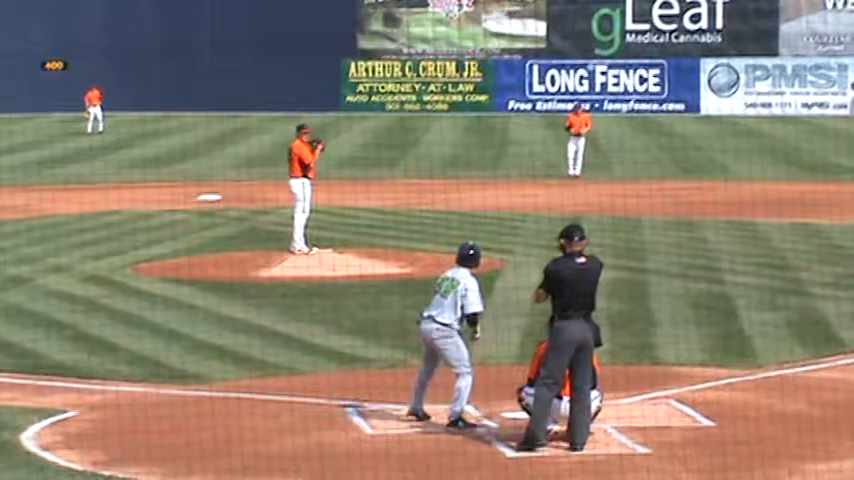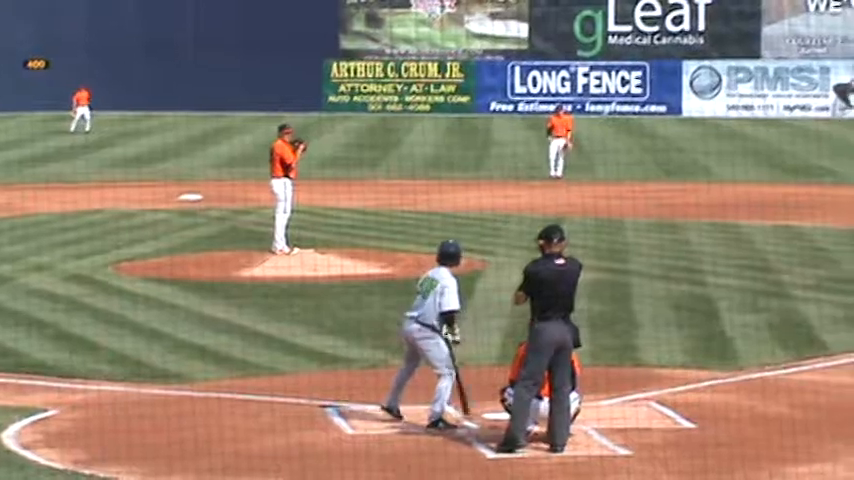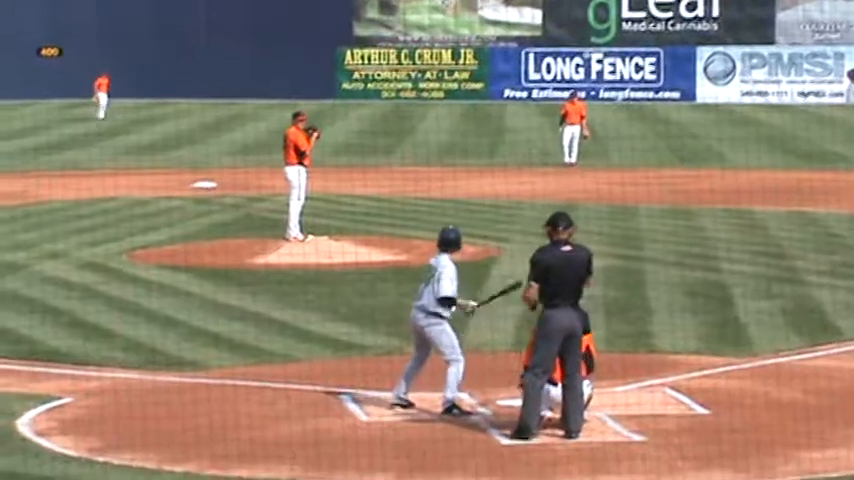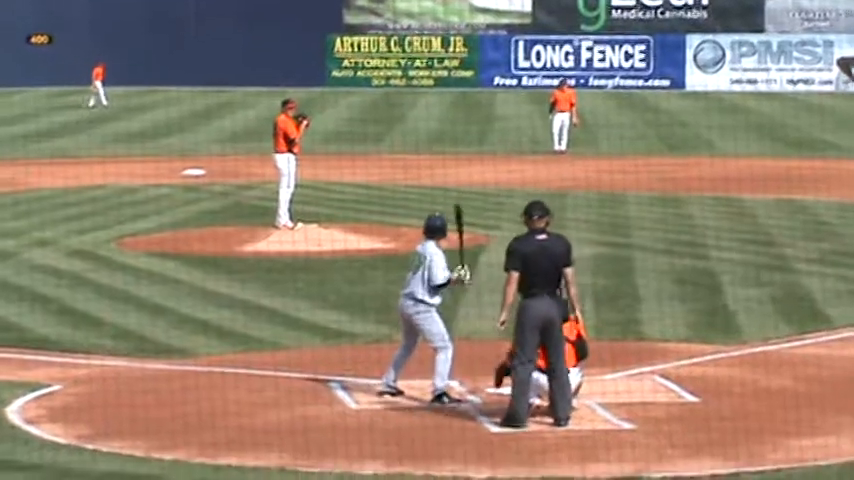
dt=0.3s
person 1, frame 1
left shoulder: (557, 266)
right shoulder: (595, 265)
left elbow: (539, 297)
left hip: (564, 328)
right hip: (587, 328)
left knee: (547, 383)
right knee: (582, 385)
left ankle: (535, 435)
right ankle: (579, 439)
person 1, frame 2
left shoulder: (536, 268)
right shoulder: (575, 267)
left elbow: (519, 299)
left hip: (543, 330)
right hip: (566, 329)
left knee: (527, 384)
right knee: (561, 387)
left ankle: (515, 437)
right ankle: (559, 440)
person 1, frame 3
left shoulder: (543, 255)
right shoulder: (584, 254)
left elbow: (530, 293)
left wrist: (532, 302)
left hip: (551, 317)
right hip: (575, 316)
left knee: (537, 372)
right knee: (573, 374)
left ankle: (528, 426)
right ankle: (573, 426)
person 1, frame 4
left shoulder: (518, 245)
right shoulder: (561, 243)
left elbow: (512, 281)
right elbow: (570, 279)
left wrist: (504, 311)
right wrist: (575, 307)
left hip: (530, 306)
right hip: (554, 305)
left knee: (523, 363)
right knee: (557, 362)
left ankle: (518, 415)
right ankle: (562, 414)
person 2, frame 1
left shoulder: (446, 275)
right shoulder: (469, 281)
left elbow: (443, 302)
right elbow: (472, 314)
right wrist: (476, 329)
left hip: (427, 325)
right hip: (444, 331)
left knee: (427, 367)
right knee: (465, 372)
left ankle: (416, 408)
right ankle: (455, 417)
person 2, frame 2
left shoulder: (428, 275)
right shoulder: (449, 280)
right elbow: (448, 313)
left wrist: (443, 329)
right wrist: (454, 331)
left hip: (410, 325)
right hip: (426, 332)
left knee: (409, 366)
right knee: (447, 373)
left ankle: (391, 404)
right ankle: (436, 418)
person 2, frame 3
left shoulder: (434, 261)
right shoulder: (447, 266)
right elbow: (445, 298)
left wrist: (458, 303)
right wrist: (464, 304)
left hip: (418, 314)
right hip: (433, 319)
left knee: (419, 357)
right knee: (456, 359)
left ankle: (400, 396)
right ankle: (449, 404)
person 2, frame 4
left shoulder: (420, 249)
right shoulder: (435, 252)
right elbow: (439, 282)
left wrist: (454, 275)
right wrist: (458, 276)
left hip: (406, 302)
right hip: (421, 307)
left knee: (407, 345)
right knee: (444, 347)
left ankle: (388, 384)
right ankle: (439, 392)
person 3, frame 1
left shoulder: (300, 145)
right shoulder: (300, 146)
left elbow: (307, 161)
right elbow: (310, 165)
left wrist: (314, 150)
right wrist: (318, 150)
left hip: (301, 181)
right hip: (301, 182)
left knee: (303, 213)
right knee: (301, 213)
left ankle: (299, 244)
right ankle: (298, 246)
person 3, frame 2
left shoulder: (281, 145)
right shoulder: (282, 146)
left elbow: (288, 162)
right elbow: (292, 165)
left wrist: (295, 150)
right wrist: (299, 151)
left hip: (283, 182)
right hip: (282, 182)
left knee: (284, 213)
right knee: (282, 213)
left ankle: (280, 244)
right ankle: (279, 246)
person 3, frame 3
left shoulder: (295, 132)
right shoulder: (296, 133)
left elbow: (302, 149)
right elbow: (306, 152)
left wrist: (310, 137)
right wrist: (313, 138)
left hip: (296, 169)
right hip: (297, 169)
left knee: (298, 200)
right knee: (296, 201)
left ankle: (294, 231)
right ankle: (293, 233)
person 3, frame 4
left shoulder: (282, 120)
right shoulder: (285, 121)
left elbow: (290, 137)
right elbow: (295, 140)
left wrist: (298, 125)
right wrist: (302, 126)
left hip: (286, 156)
right hip: (286, 157)
left knee: (288, 188)
right knee: (286, 188)
left ankle: (284, 219)
right ankle: (282, 221)
person 4, frame 1
left shoulder: (544, 347)
left elbow: (532, 381)
right elbow: (593, 384)
left hip: (554, 404)
left knee: (523, 392)
right knee: (597, 393)
left ankle: (550, 426)
person 4, frame 2
left shoulder: (525, 348)
left elbow: (514, 382)
right elbow: (573, 384)
left hip: (534, 405)
left knee: (506, 393)
right knee: (575, 394)
left ankle: (529, 427)
person 4, frame 3
right shoulder: (584, 332)
left elbow: (528, 366)
right elbow: (590, 368)
left hip: (549, 390)
right knee: (587, 382)
left ankle: (544, 412)
person 4, frame 4
right shoulder: (573, 320)
left elbow: (514, 355)
right elbow: (583, 354)
left hip: (539, 380)
right hip: (567, 379)
right knee: (576, 371)
left ankle: (533, 400)
